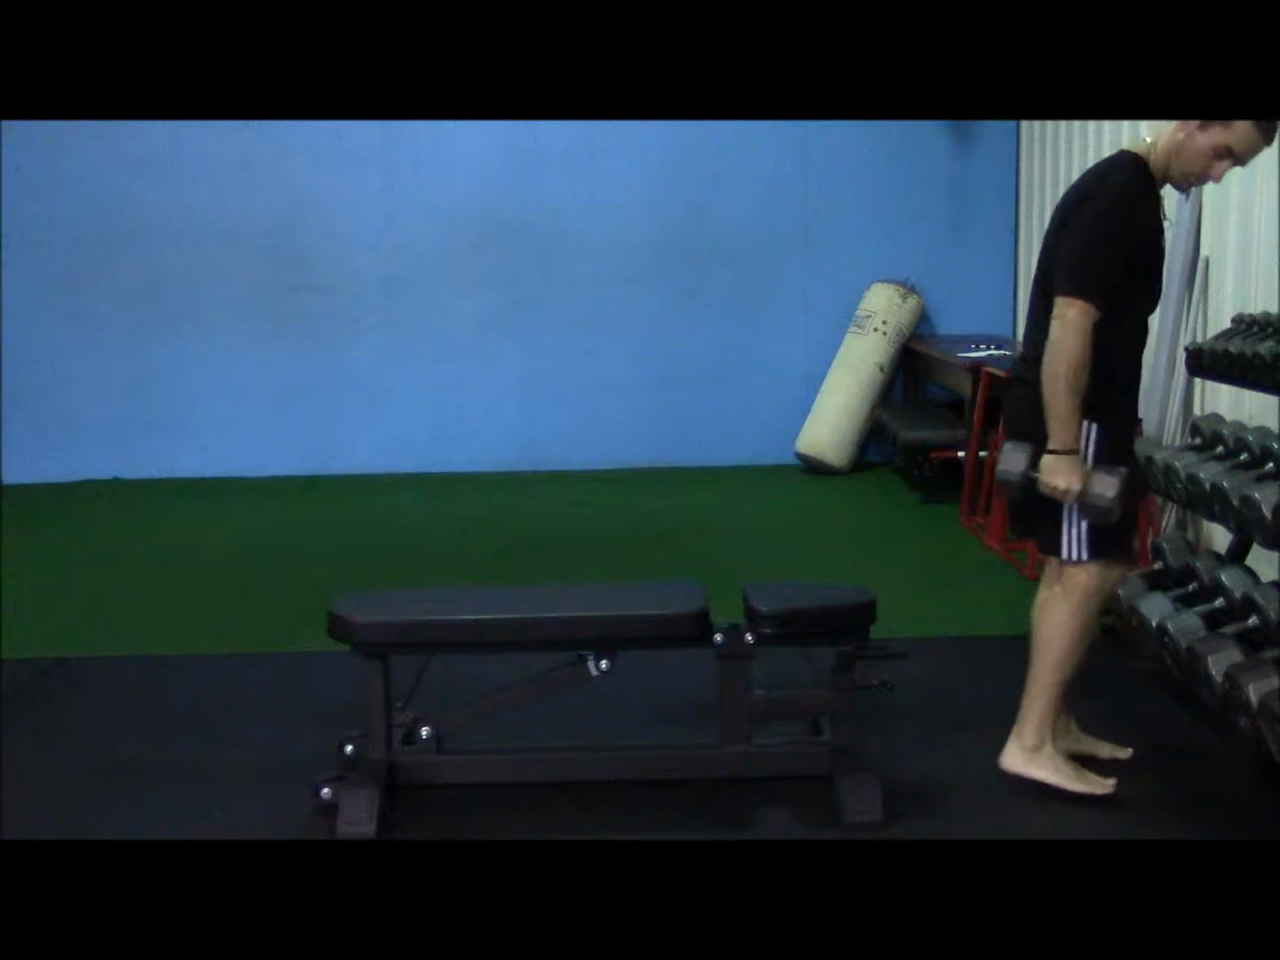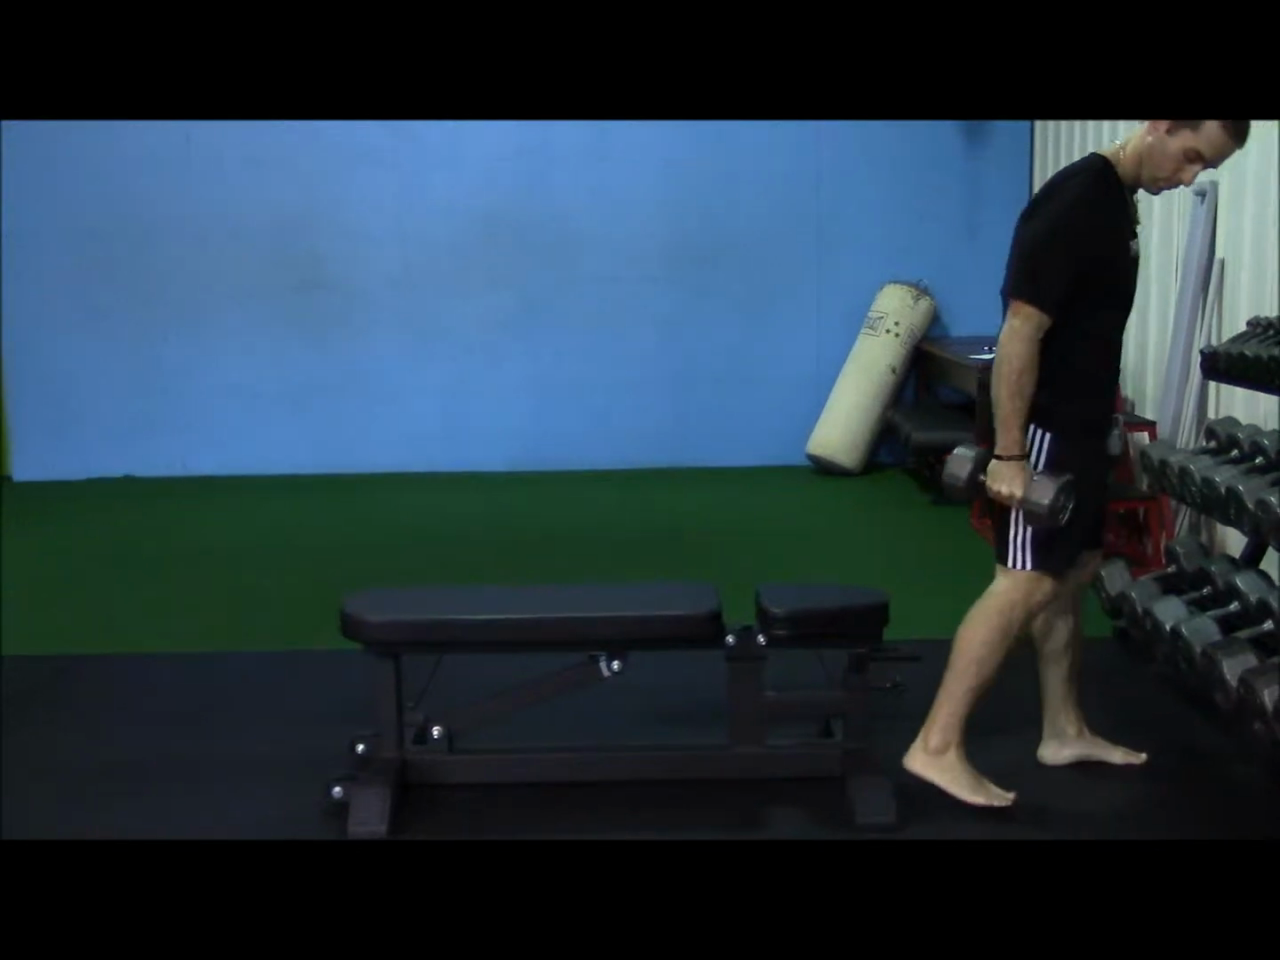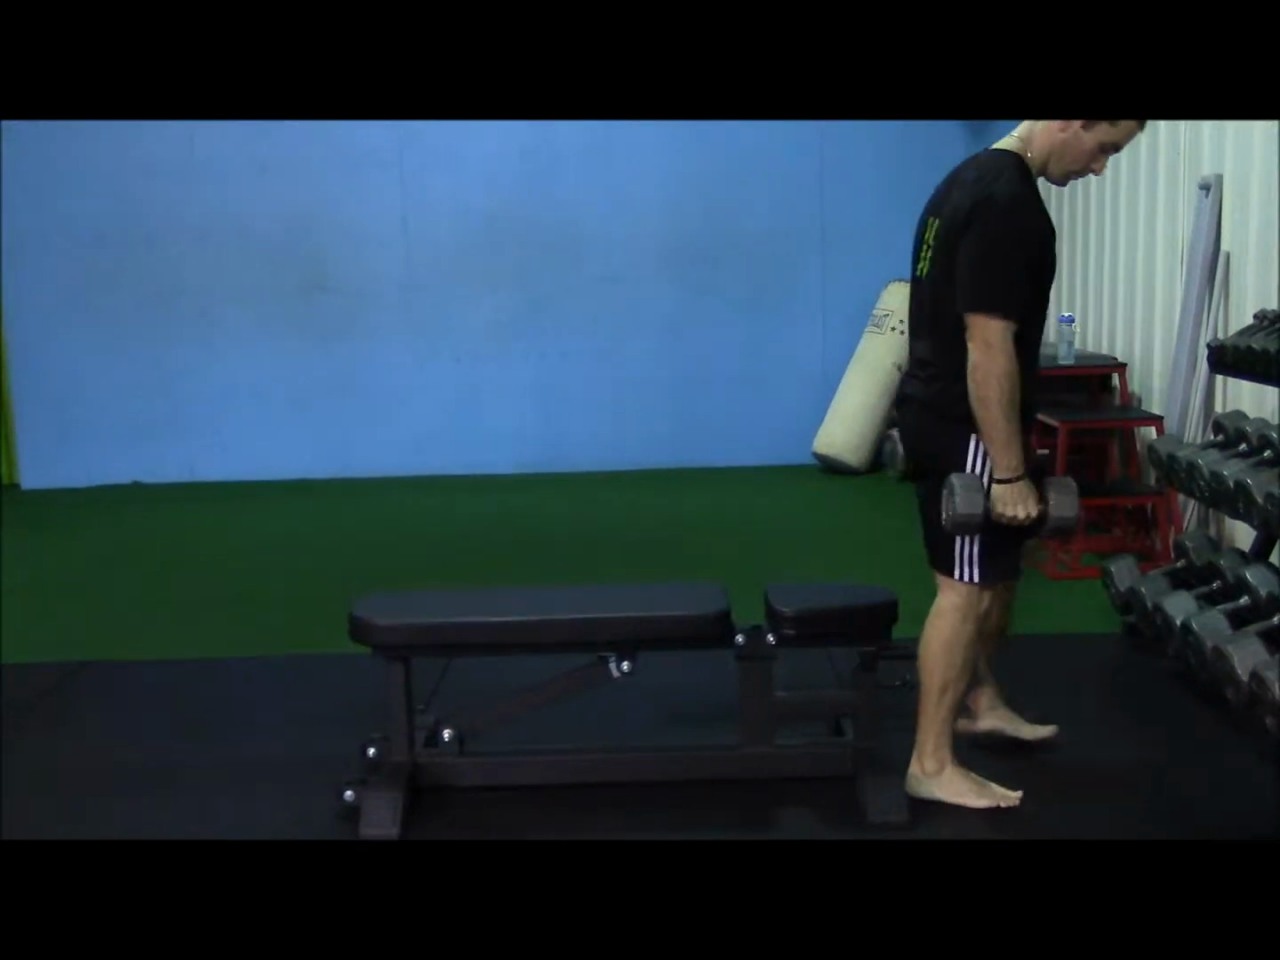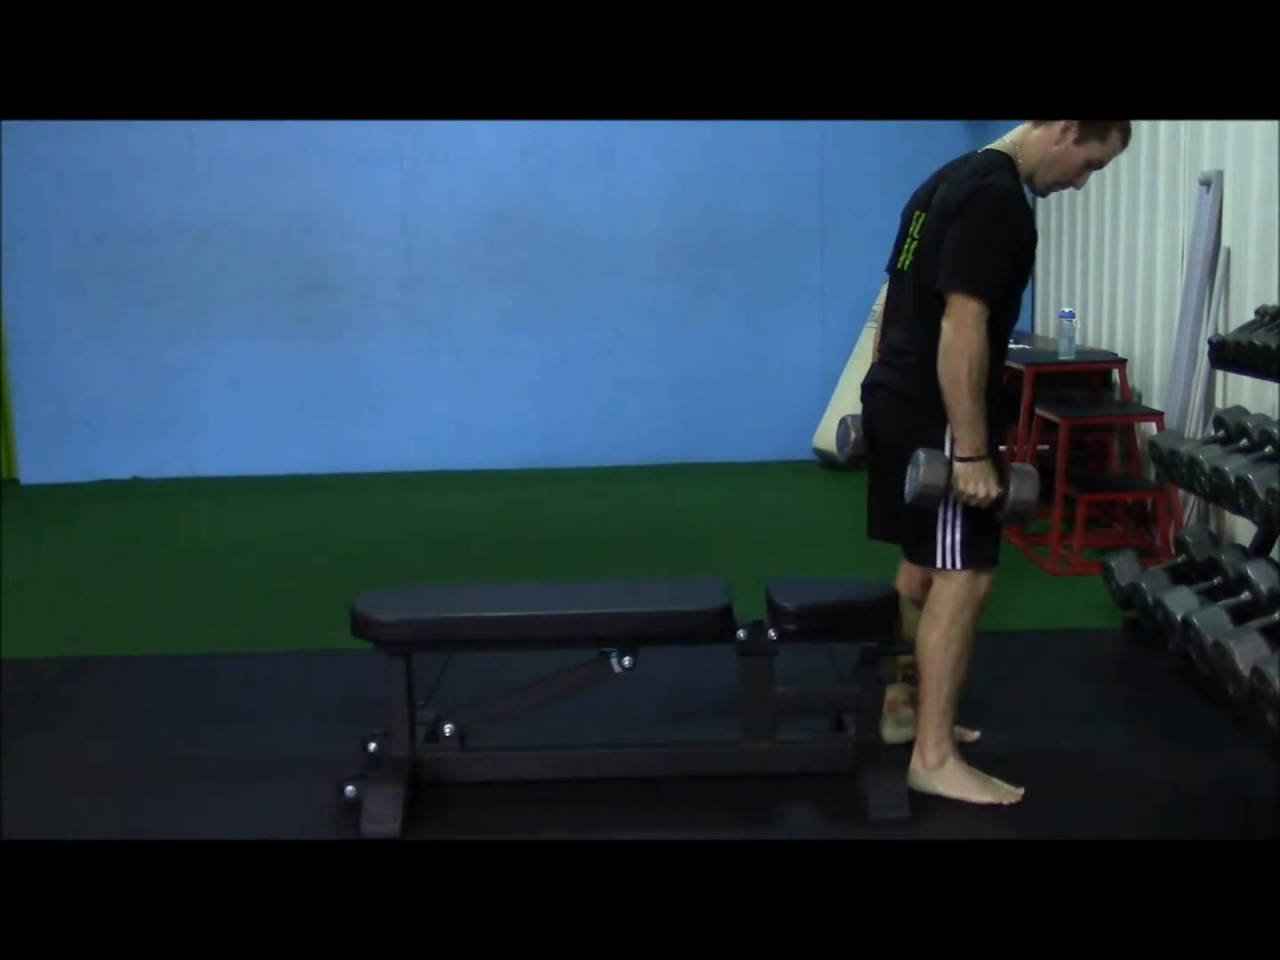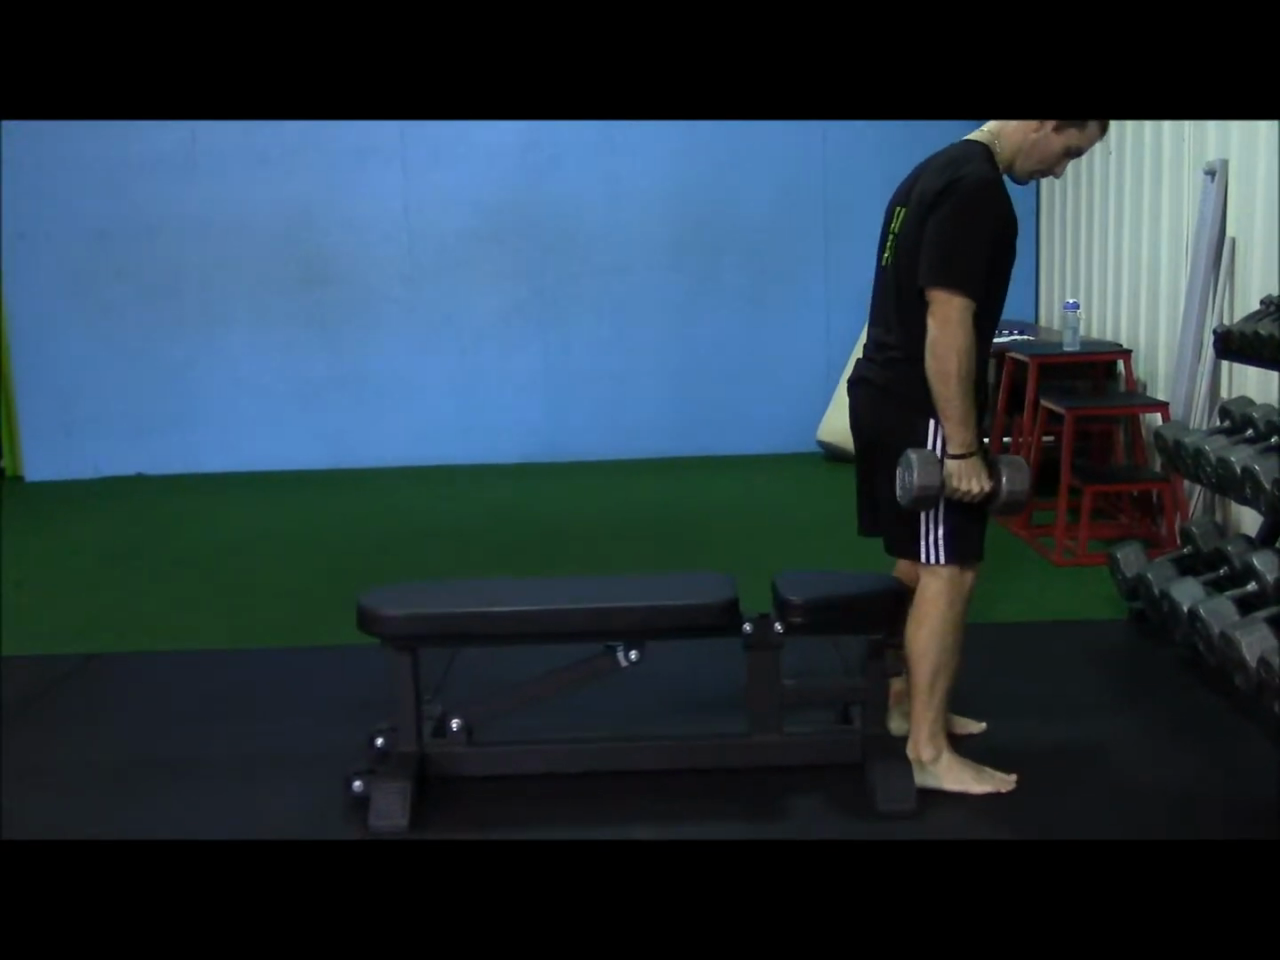
dt=0.5s
person 1, frame 1
left shoulder: (1126, 188)
right shoulder: (1119, 198)
right elbow: (1070, 326)
right wrist: (1061, 449)
left hip: (1069, 411)
right hip: (1075, 416)
left knee: (1071, 569)
right knee: (1091, 572)
left ankle: (1054, 723)
right ankle: (1030, 742)
person 1, frame 2
left shoulder: (1118, 202)
right shoulder: (1077, 201)
right elbow: (1021, 332)
right wrist: (1007, 453)
left hip: (1080, 424)
right hip: (1045, 427)
left knee: (1073, 576)
right knee: (1027, 584)
left ankle: (1063, 730)
right ankle: (936, 746)
person 1, frame 3
left shoulder: (973, 178)
right shoulder: (1010, 204)
right elbow: (988, 347)
right wrist: (1010, 473)
left hip: (934, 409)
right hip: (964, 426)
left knee: (998, 569)
right knee: (969, 589)
left ankle: (977, 700)
right ankle: (931, 764)
person 1, frame 4
left shoulder: (956, 178)
right shoulder: (998, 198)
left elbow: (903, 303)
right elbow: (962, 328)
right wrist: (972, 452)
left hip: (895, 398)
right hip: (931, 412)
left knee: (922, 568)
right knee: (963, 577)
left ankle: (900, 706)
right ankle: (933, 758)
person 1, frame 5
left shoulder: (943, 170)
right shoulder: (976, 189)
right elbow: (947, 323)
right wrist: (963, 448)
left hip: (885, 392)
right hip: (918, 408)
left knee: (918, 563)
right knee: (949, 573)
left ankle: (906, 701)
right ankle: (929, 753)
